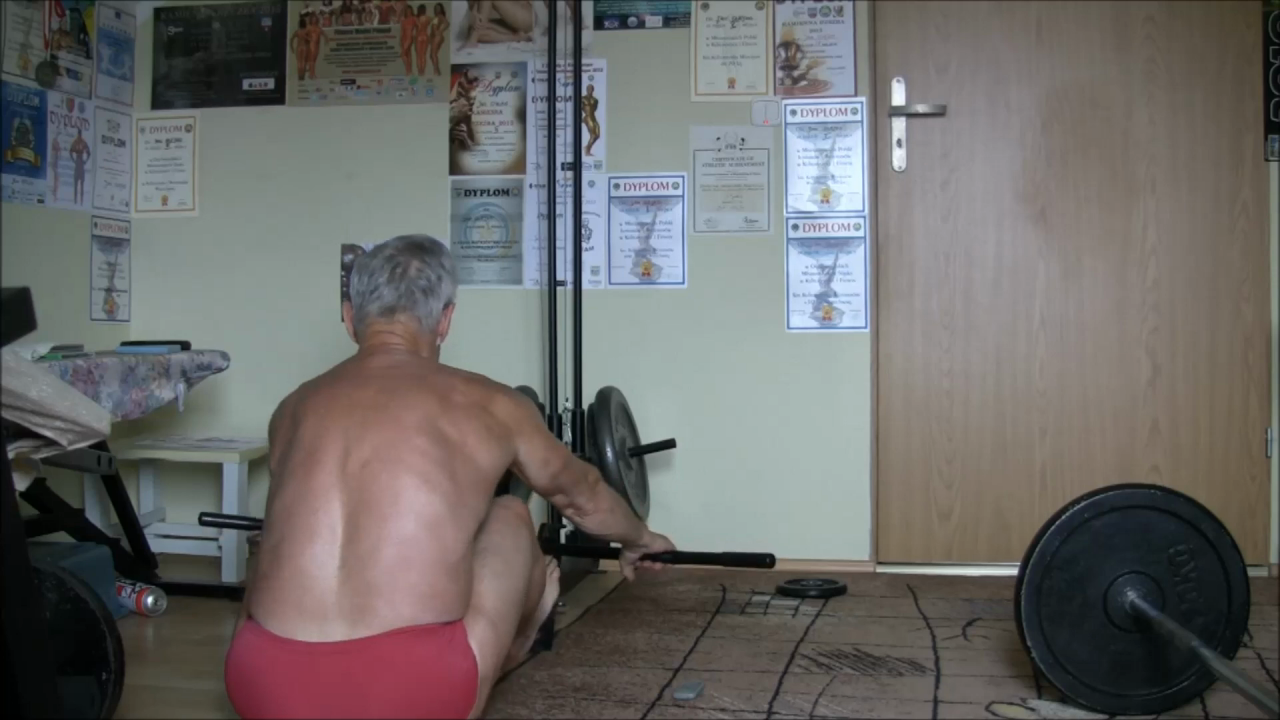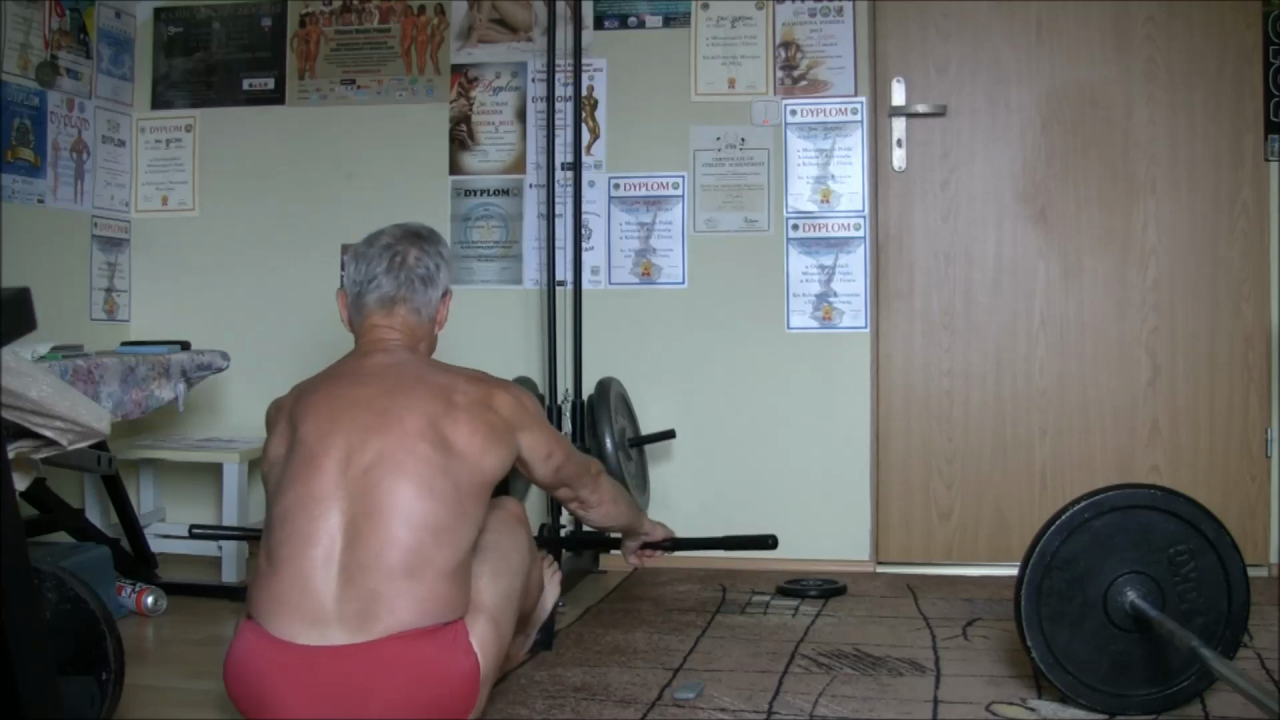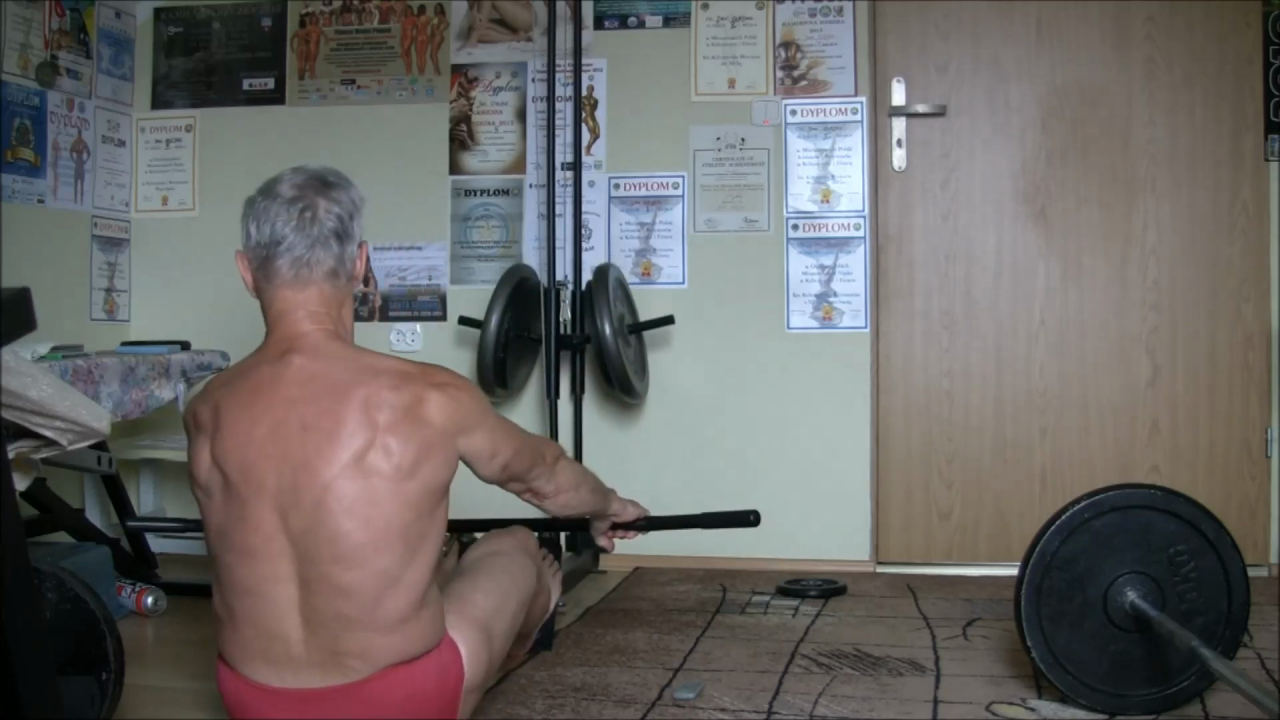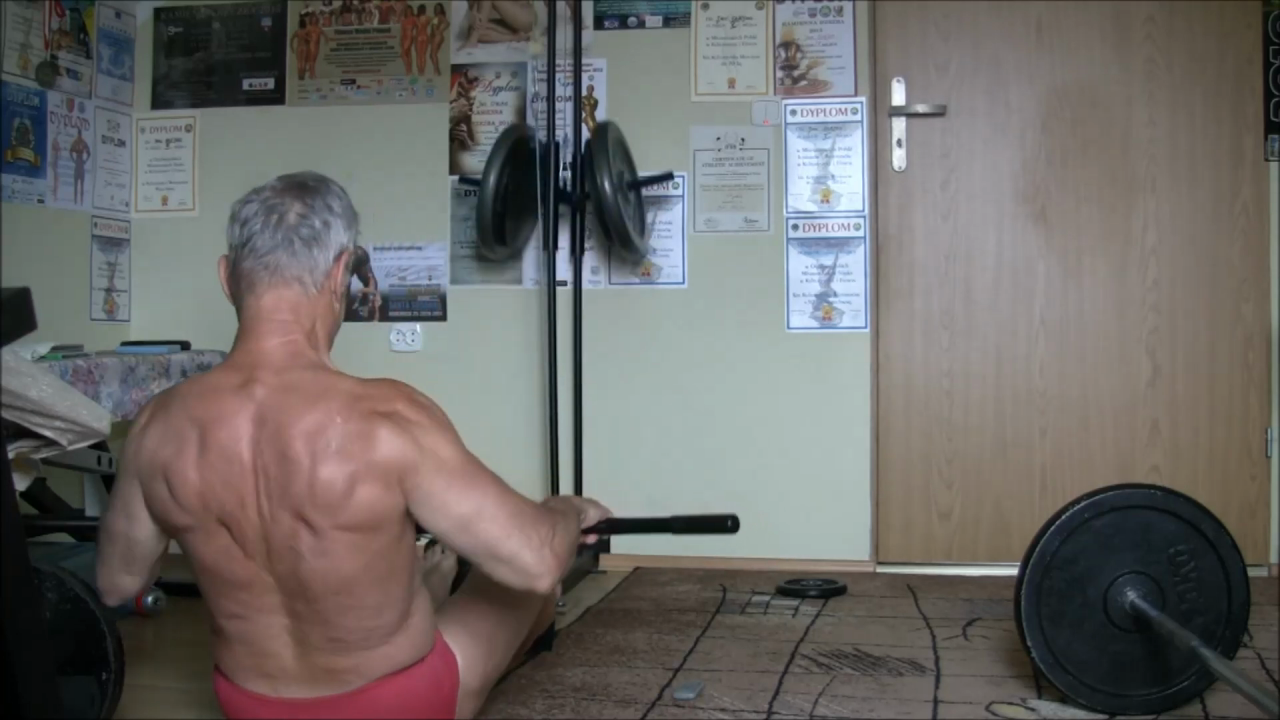
dt=1s
person 1, frame 1
left shoulder: (294, 409)
right shoulder: (487, 404)
right elbow: (582, 495)
right wrist: (639, 539)
right knee: (509, 518)
right ankle: (511, 644)
person 1, frame 2
left shoulder: (288, 408)
right shoulder: (491, 402)
right elbow: (586, 488)
right wrist: (640, 527)
right knee: (507, 518)
right ankle: (516, 641)
person 1, frame 3
left shoulder: (207, 412)
right shoulder: (426, 398)
right elbow: (543, 474)
right wrist: (608, 506)
right knee: (515, 549)
right ankle: (512, 643)
person 1, frame 4
left shoulder: (160, 425)
right shoulder: (386, 421)
left elbow: (116, 581)
right elbow: (537, 564)
right wrist: (570, 512)
right knee: (529, 578)
